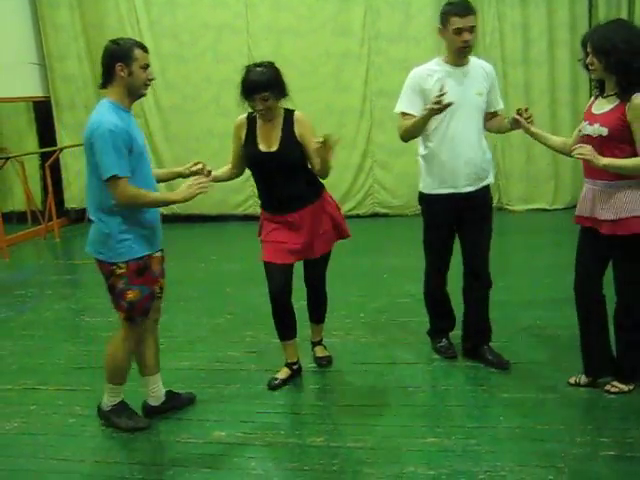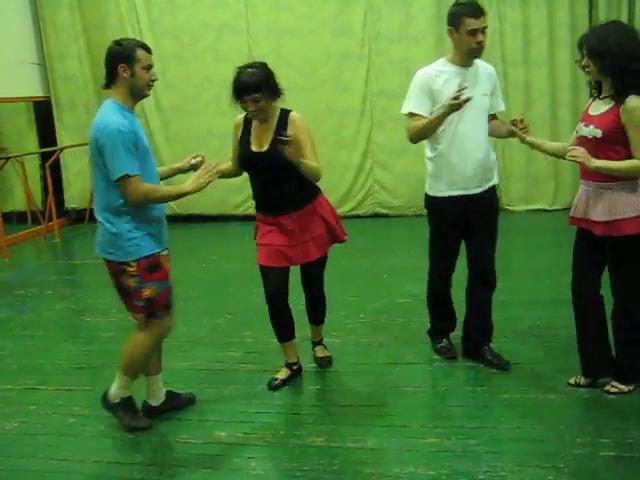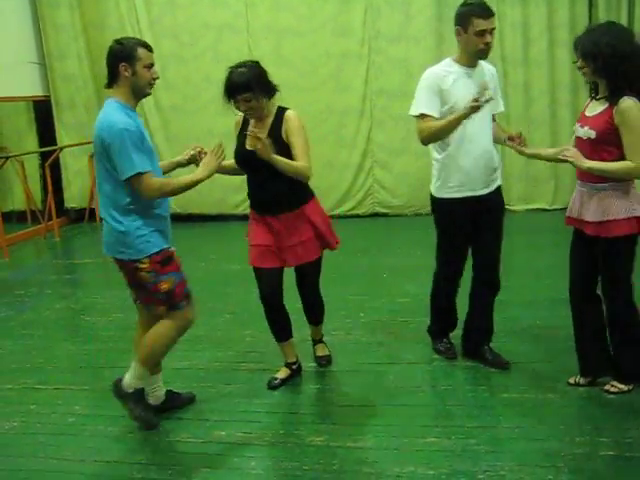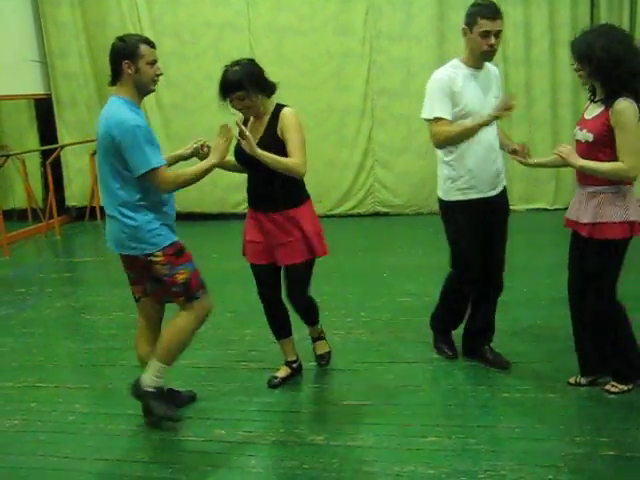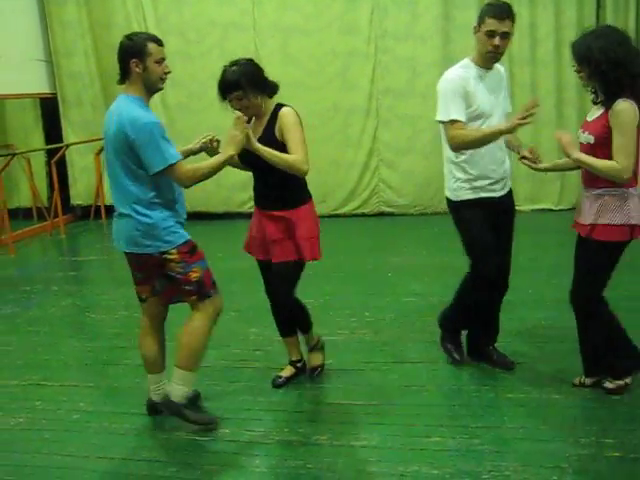
dt=0.1s
person 1, frame 1
left shoulder: (123, 118)
right shoulder: (109, 124)
right elbow: (123, 192)
left wrist: (178, 172)
right wrist: (179, 195)
left hip: (140, 241)
right hip: (123, 246)
left knee: (145, 324)
right knee: (134, 326)
left ankle: (155, 396)
right ankle: (111, 403)
person 1, frame 2
left shoulder: (125, 118)
right shoulder: (114, 125)
right elbow: (134, 191)
left wrist: (180, 167)
right wrist: (188, 187)
left hip: (145, 240)
right hip: (130, 244)
left knee: (152, 322)
right knee: (157, 323)
left ankle: (155, 397)
right ankle: (118, 394)
person 1, frame 3
left shoulder: (119, 116)
right shoulder: (120, 124)
right elbow: (150, 188)
left wrist: (181, 161)
right wrist: (202, 173)
left hip: (136, 237)
right hip: (139, 240)
left knee: (152, 316)
right knee: (180, 315)
left ankle: (154, 395)
right ankle: (130, 383)
person 1, frame 4
left shoulder: (119, 112)
right shoulder: (127, 121)
right elbow: (164, 182)
left wrist: (183, 153)
right wrist: (212, 160)
left hip: (137, 233)
right hip: (148, 235)
left knee: (151, 313)
right knee: (198, 305)
left ankle: (155, 389)
right ankle: (150, 382)
person 1, frame 5
left shoulder: (121, 111)
right shoulder: (140, 120)
right elbow: (184, 177)
left wrist: (191, 148)
right wrist: (228, 152)
left hip: (136, 233)
right hip: (159, 234)
left knee: (153, 313)
right knee: (208, 305)
left ankle: (160, 394)
right ankle: (179, 395)
person 2, frame 1
right shoulder: (596, 99)
right elbow: (573, 145)
left wrist: (601, 160)
right wrist: (533, 131)
right hip: (593, 205)
right knee: (585, 287)
right ankle: (598, 366)
person 2, frame 2
right shoulder: (594, 101)
right elbow: (571, 148)
left wrist: (594, 162)
right wrist: (529, 140)
right hip: (590, 206)
right knee: (583, 288)
right ankle: (596, 366)
person 2, frame 3
right shoulder: (593, 101)
right elbow: (578, 152)
left wrist: (583, 163)
right wrist: (532, 152)
right hip: (587, 206)
right knee: (580, 289)
right ankle: (595, 365)
person 2, frame 4
right shoulder: (594, 104)
left wrist: (579, 161)
right wrist: (534, 161)
right hip: (586, 210)
left knee: (602, 295)
right knee: (579, 290)
right ankle: (595, 365)
person 2, frame 5
right shoulder: (601, 105)
left wrist: (572, 151)
right wrist: (544, 166)
right hip: (596, 210)
left knee: (584, 293)
right knee: (586, 293)
right ankle: (600, 367)
person 3, frame 1
left shoulder: (485, 72)
right shoulder: (421, 76)
right elbow: (404, 132)
left wrist: (513, 124)
right wrist: (431, 112)
left hip: (478, 188)
right hip: (437, 190)
left knee: (479, 268)
right knee: (437, 268)
left ankle: (477, 341)
right ankle: (440, 331)
person 3, frame 2
left shoulder: (488, 73)
right shoulder: (428, 77)
right elbow: (413, 133)
left wrist: (511, 130)
right wrist: (446, 111)
left hip: (484, 189)
right hip: (444, 192)
left knee: (483, 270)
right knee: (442, 270)
left ankle: (477, 341)
right ankle: (440, 332)
person 3, frame 3
left shoulder: (491, 73)
right shoulder: (435, 77)
right elbow: (425, 133)
left wrist: (507, 136)
right wrist: (465, 111)
left hip: (490, 190)
right hip: (452, 194)
left knee: (488, 272)
right knee: (450, 268)
left ankle: (476, 342)
right ankle: (440, 331)
person 3, frame 4
left shoulder: (493, 74)
right shoulder: (444, 79)
right elbow: (440, 137)
left wrist: (509, 144)
right wrist: (486, 117)
left hip: (495, 192)
right hip: (459, 196)
left knee: (491, 273)
right knee: (465, 271)
left ankle: (478, 342)
right ankle: (442, 327)
person 3, frame 5
left shoulder: (501, 74)
right shoulder: (455, 79)
right elbow: (456, 139)
left wrist: (517, 146)
right wrist: (508, 127)
left hip: (502, 191)
right hip: (469, 194)
left knee: (499, 272)
right knee: (487, 266)
left ankle: (482, 341)
right ankle: (451, 325)
person 4, frame 1
left shoulder: (297, 120)
right shoulder: (242, 125)
left elbow: (321, 173)
right elbow: (236, 169)
left wrist: (325, 158)
right wrist: (209, 176)
left hip: (313, 213)
right hip: (275, 221)
left knee: (315, 282)
right knee: (278, 291)
left ankle: (317, 341)
right ankle: (291, 361)
person 4, frame 2
left shoulder: (293, 121)
right shoulder: (241, 125)
left elbow: (315, 174)
right elbow: (236, 167)
left wrist: (295, 158)
left hip: (308, 216)
right hip: (270, 222)
left knee: (313, 285)
right knee: (274, 294)
left ankle: (318, 341)
right ankle: (291, 362)
person 4, frame 3
left shoulder: (288, 119)
right shoulder: (241, 123)
left elbow: (305, 172)
left wrist: (268, 154)
left hip: (299, 217)
right hip: (262, 222)
left knee: (309, 288)
right knee: (269, 295)
left ankle: (318, 340)
right ankle: (290, 362)
person 4, frame 4
left shoulder: (286, 116)
right shoulder: (245, 121)
left elbow: (299, 169)
left wrist: (256, 151)
left hip: (293, 218)
right hip: (259, 220)
left knee: (297, 293)
right knee: (267, 293)
left ankle: (317, 335)
right ankle: (291, 360)
person 4, frame 5
left shoulder: (285, 116)
right shoulder: (251, 119)
left elbow: (300, 166)
left wrist: (256, 146)
left hip: (293, 217)
right hip: (265, 216)
left knee: (281, 293)
right knee: (275, 291)
left ankle: (313, 342)
right ankle: (295, 358)
